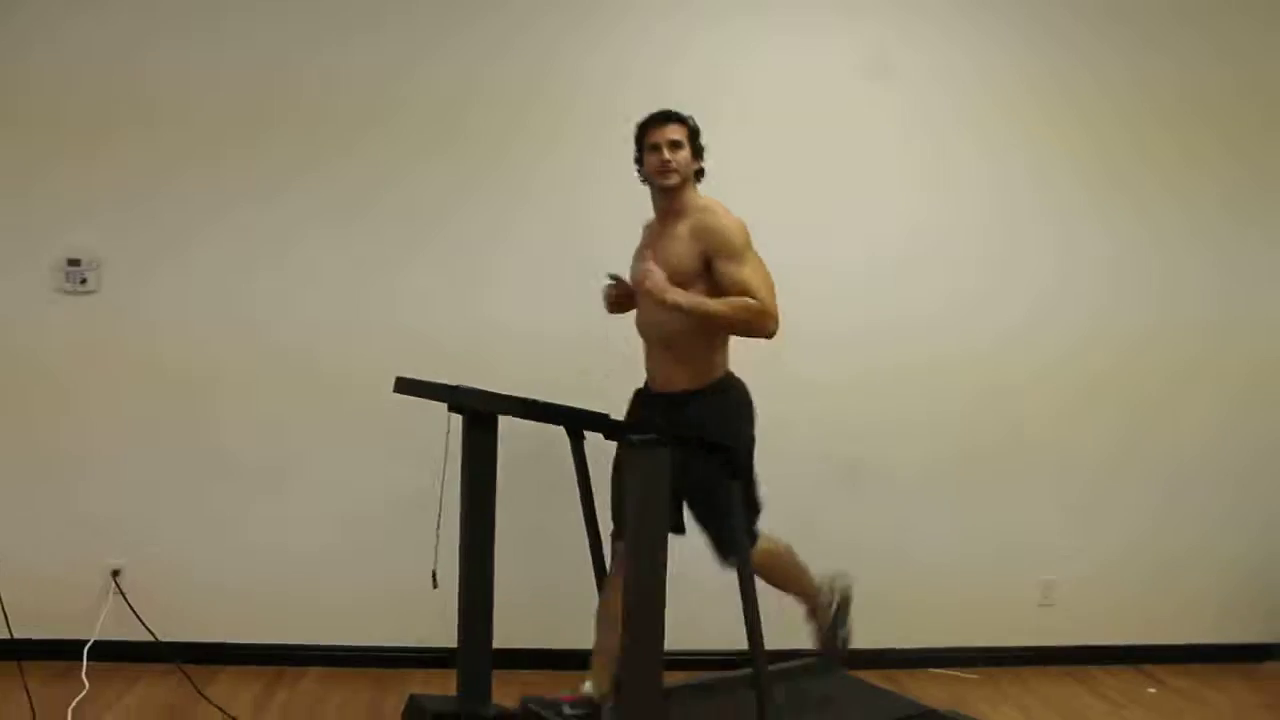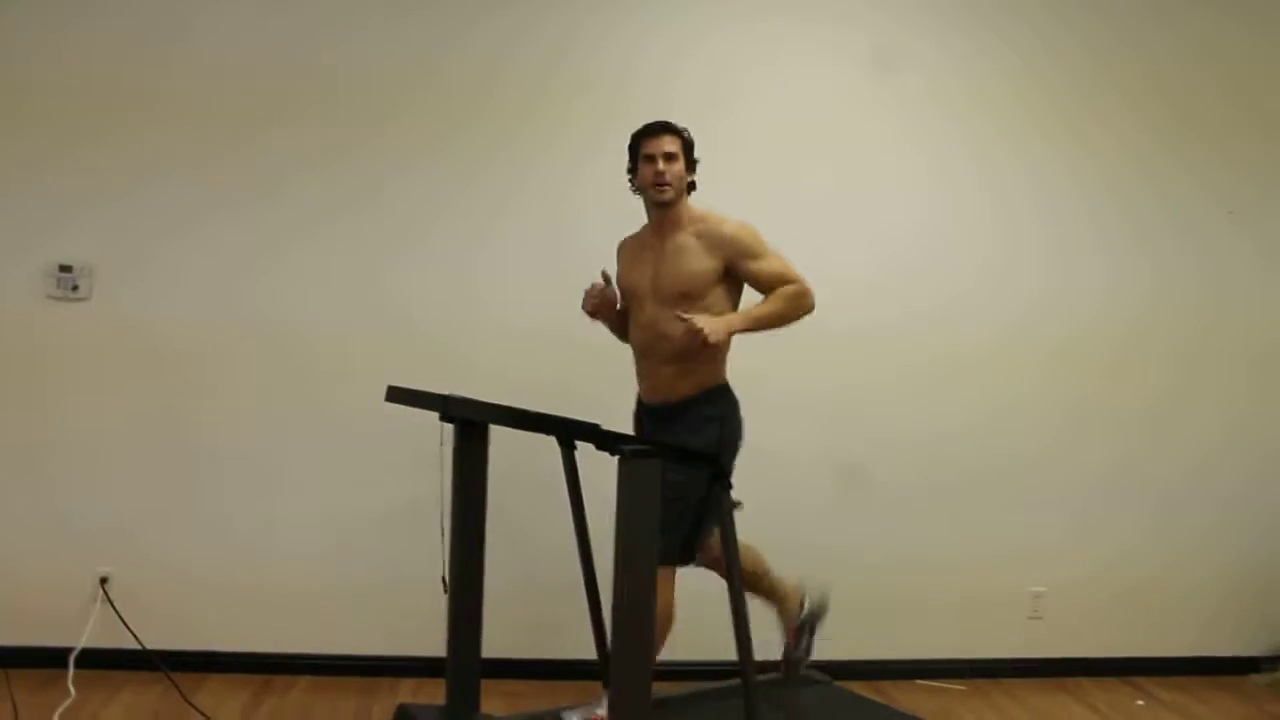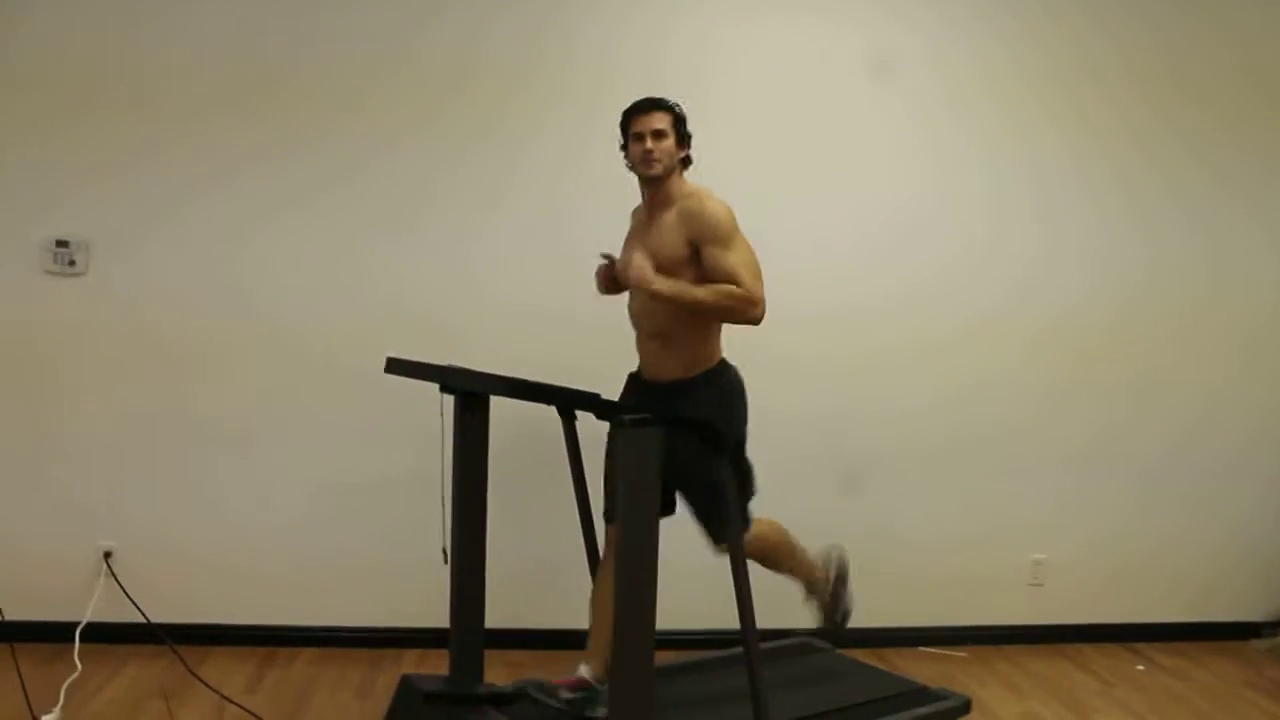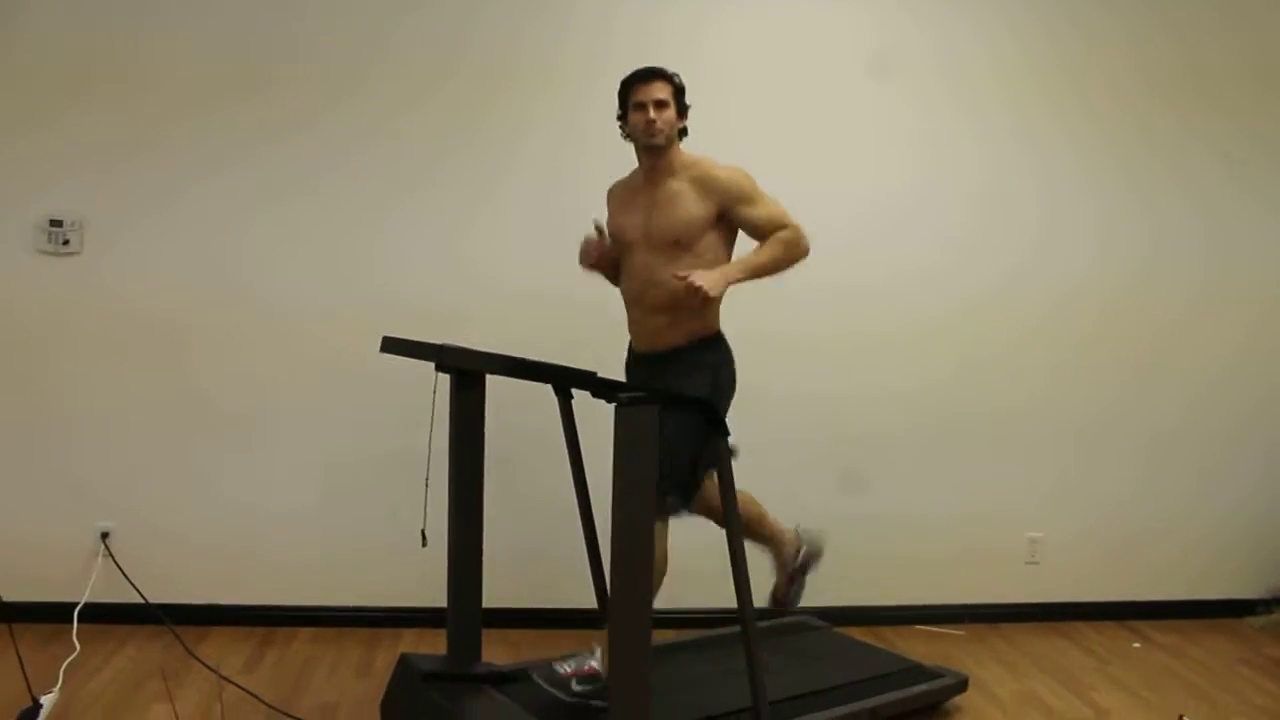
dt=0.4s
person 1, frame 1
left shoulder: (719, 226)
right shoulder: (652, 228)
left elbow: (764, 319)
left wrist: (671, 295)
right wrist: (634, 299)
left hip: (710, 411)
right hip: (654, 405)
left knee: (736, 546)
right knee: (628, 546)
left ankle: (824, 602)
right ankle: (598, 692)
person 1, frame 2
left shoulder: (723, 236)
right shoulder: (629, 250)
left elbow: (800, 293)
left wrist: (725, 320)
right wrist: (605, 313)
left hip: (705, 418)
right hip: (652, 416)
left knee: (649, 556)
right knee: (696, 545)
right ankle: (796, 607)
person 1, frame 3
left shoulder: (707, 212)
right shoulder: (641, 216)
left elbow: (752, 304)
left wrist: (657, 285)
right wrist: (619, 282)
left hip: (704, 398)
right hip: (645, 391)
left knee: (730, 532)
right knee: (618, 534)
left ankle: (824, 574)
person 1, frame 4
left shoulder: (716, 181)
right shoulder: (618, 194)
left elbow: (793, 239)
left wrist: (724, 273)
right wrist: (598, 260)
left hip: (698, 366)
right hip: (643, 365)
right knee: (690, 489)
left ankle: (613, 657)
right ankle: (792, 550)
